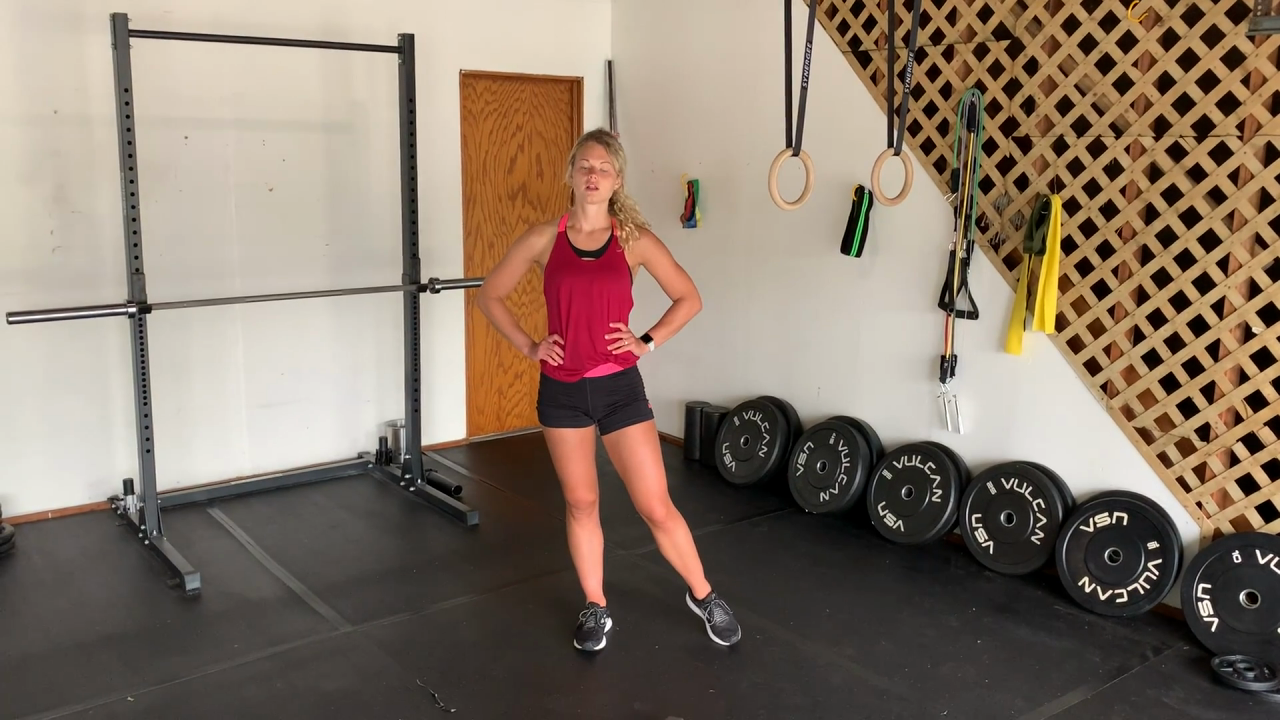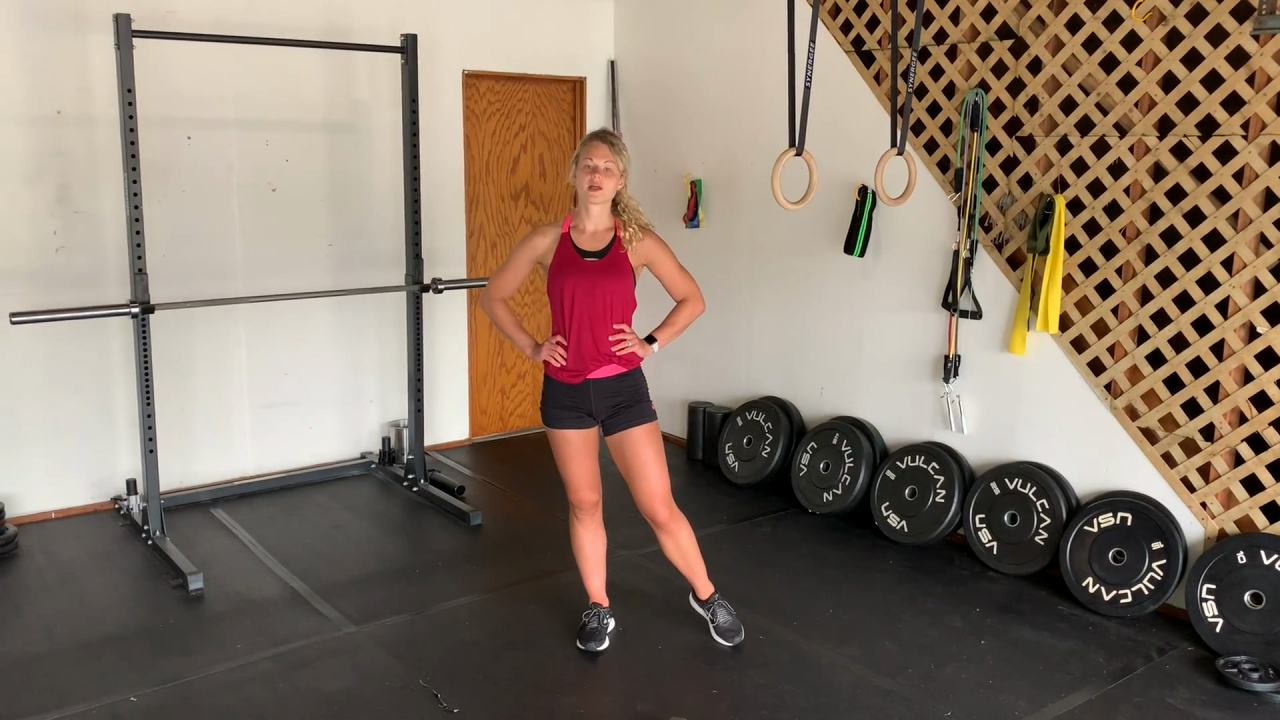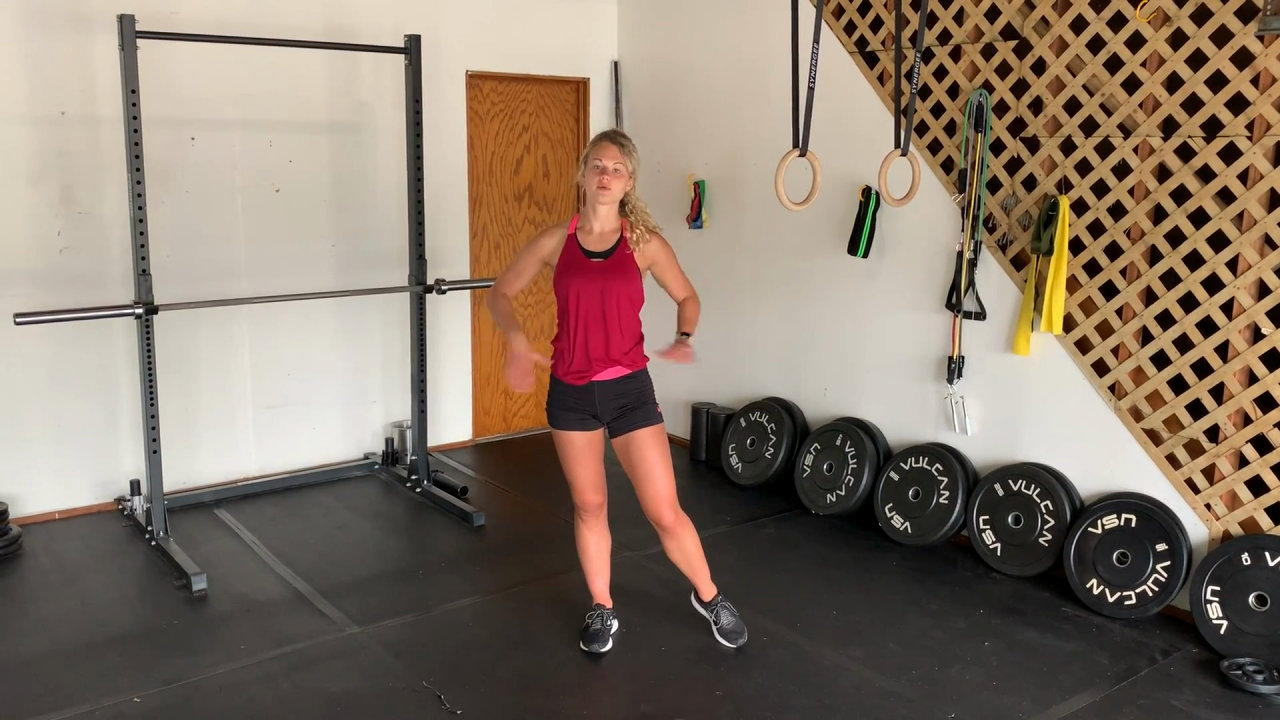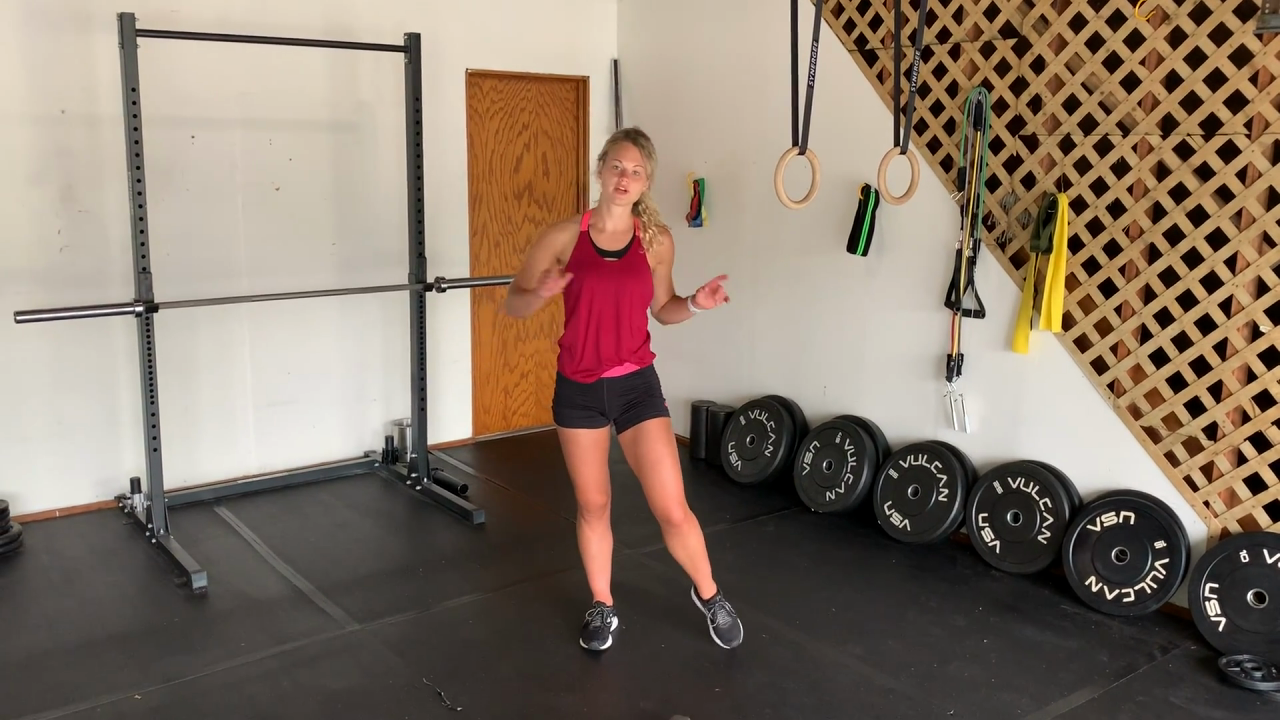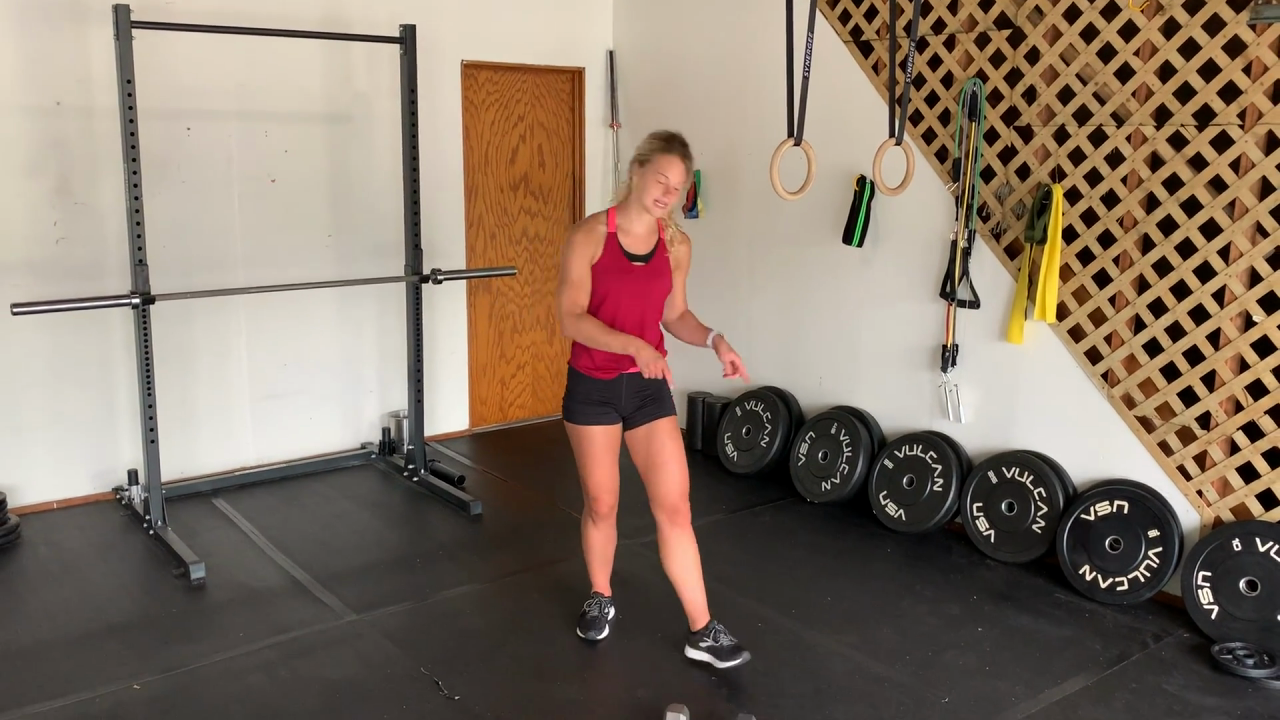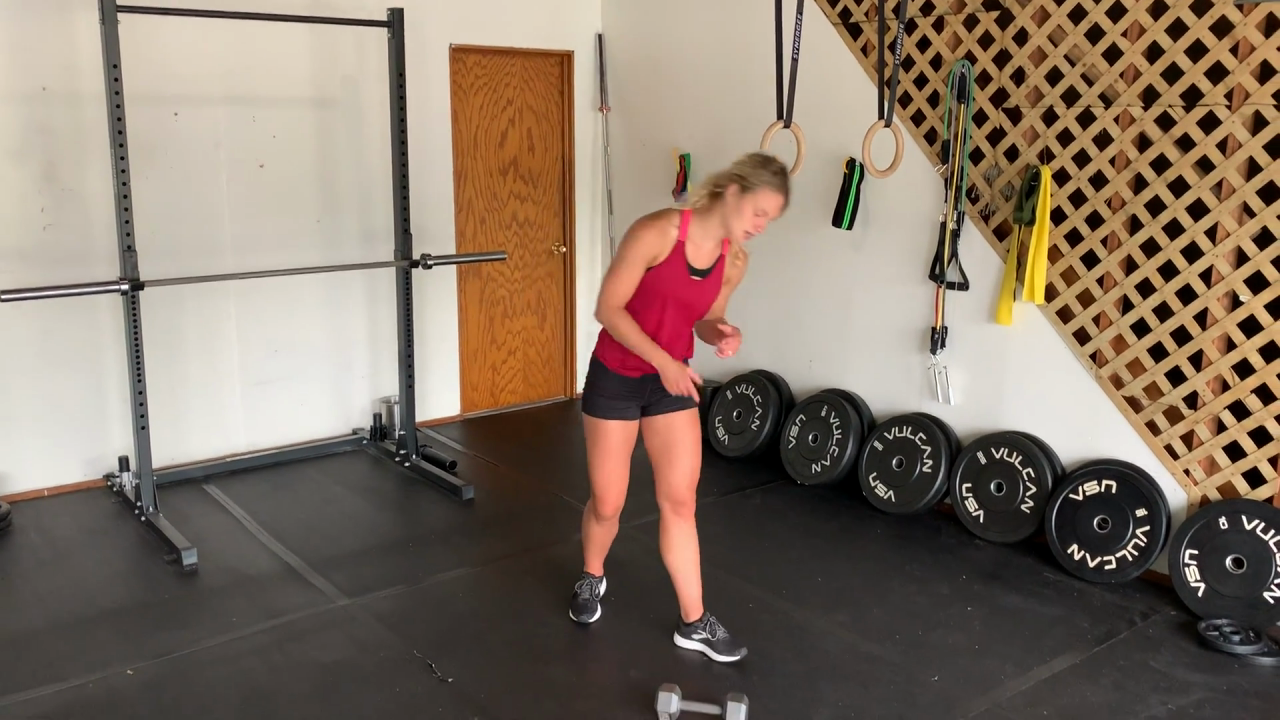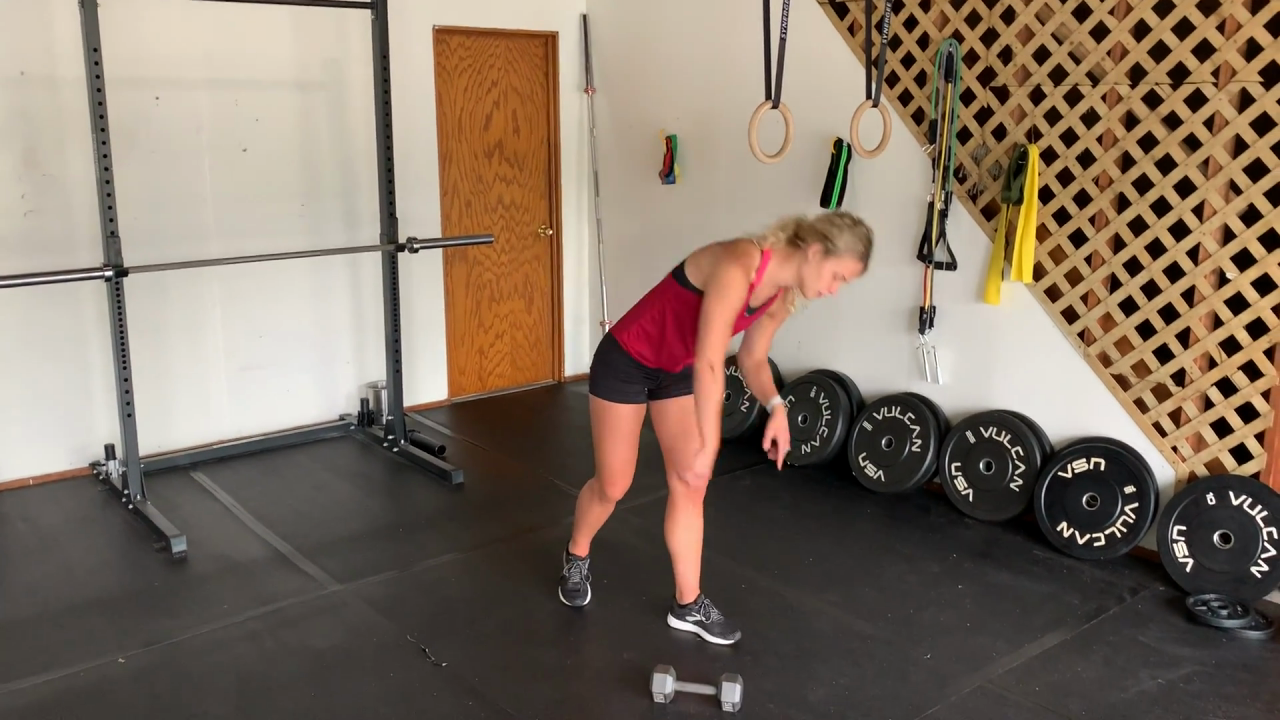
dt=0.3s
person 1, frame 1
left shoulder: (634, 240)
right shoulder: (544, 238)
left elbow: (689, 298)
right elbow: (489, 295)
left wrist: (647, 341)
right wrist: (528, 345)
left hip: (619, 387)
right hip: (562, 389)
left knee: (656, 507)
right knee: (581, 504)
left ankle: (703, 596)
right ankle: (595, 608)
person 1, frame 2
left shoulder: (638, 240)
right shoulder: (547, 239)
left elbow: (692, 299)
right elbow: (493, 296)
left wrist: (652, 343)
right wrist: (531, 347)
left hip: (623, 388)
right hip: (565, 391)
left knee: (660, 508)
right knee: (584, 505)
left ankle: (707, 596)
right ankle: (598, 608)
person 1, frame 3
left shoulder: (646, 241)
right shoulder: (554, 240)
left elbow: (687, 299)
right elbow: (501, 292)
left wrist: (684, 338)
right wrist: (517, 342)
left hip: (629, 389)
right hip: (572, 392)
left knee: (665, 512)
right knee: (589, 506)
left ankle: (710, 597)
right ankle: (602, 610)
person 1, frame 4
left shoulder: (656, 239)
right shoulder: (564, 235)
right elbow: (514, 303)
left wrist: (695, 303)
right wrist: (540, 292)
left hip: (636, 385)
right hip: (578, 388)
left knee: (671, 508)
right knee: (592, 506)
left ankle: (709, 594)
right ankle: (602, 607)
person 1, frame 5
left shoulder: (676, 244)
right shoulder: (590, 235)
right elbow: (570, 318)
left wrist: (713, 342)
right wrist: (633, 347)
left hip: (648, 387)
right hip: (592, 386)
left knee: (673, 507)
right knee: (600, 504)
left ankle: (700, 630)
right ankle: (600, 598)
person 1, frame 6
left shoulder: (735, 260)
right shoulder: (656, 231)
right elbow: (608, 308)
left wrist: (721, 333)
right wrist: (662, 361)
left hip: (672, 379)
right hip: (615, 378)
left knee: (679, 501)
right knee: (607, 502)
left ankle: (694, 621)
right ankle: (591, 578)
person 1, frame 7
left shoulder: (782, 293)
right shoulder: (736, 268)
left elbow: (752, 359)
right elbow: (710, 365)
left wrist: (775, 408)
right wrist: (706, 448)
left hip: (678, 367)
right hip: (625, 361)
left knee: (690, 482)
right knee: (612, 484)
left ankle: (687, 603)
right ankle: (576, 557)
